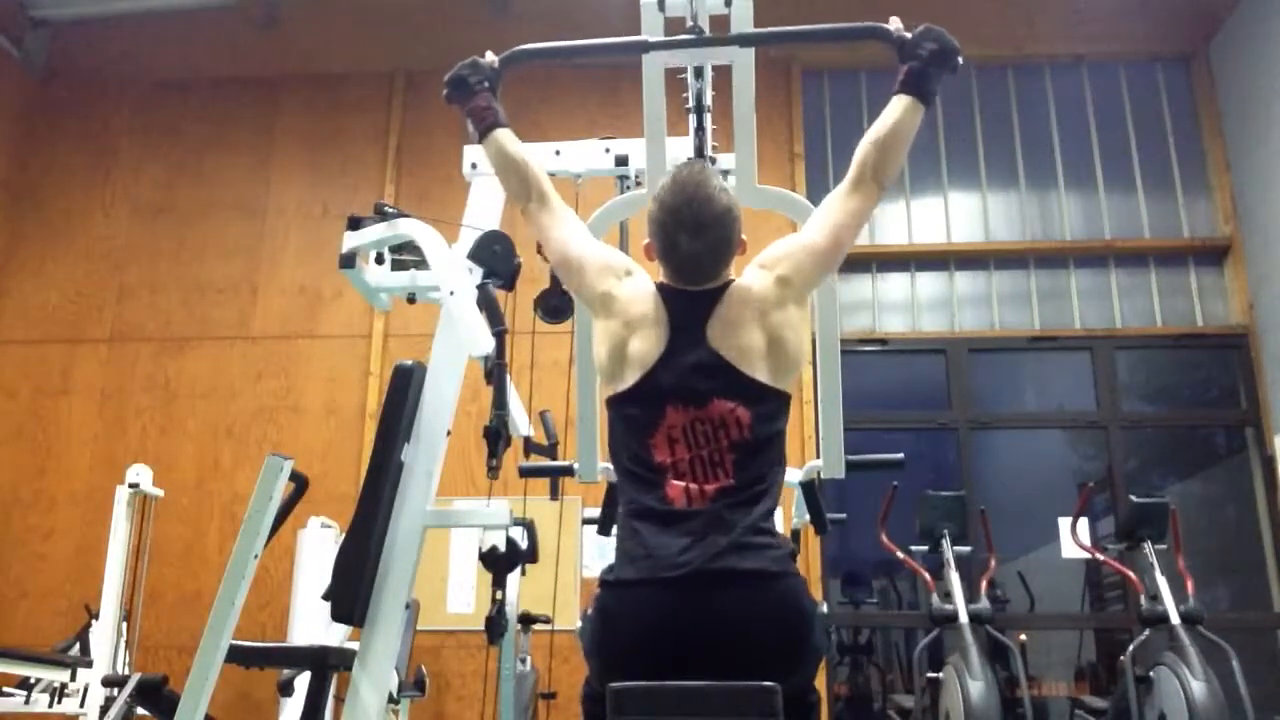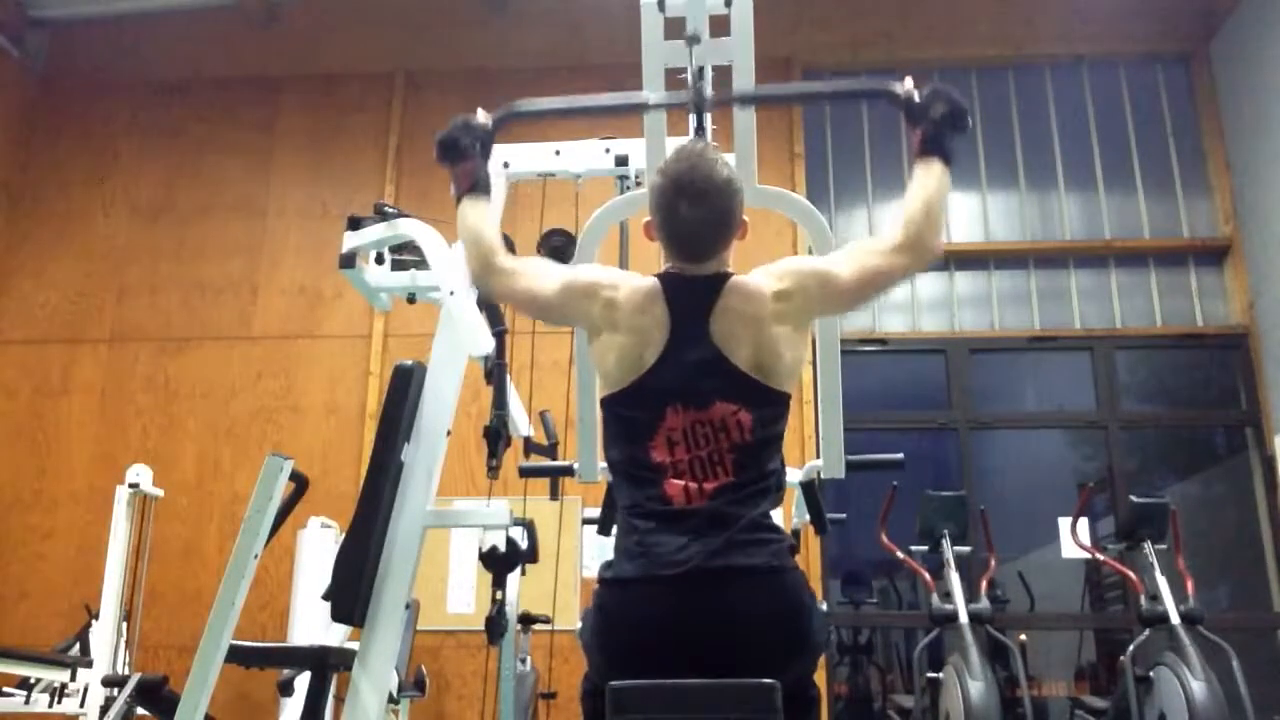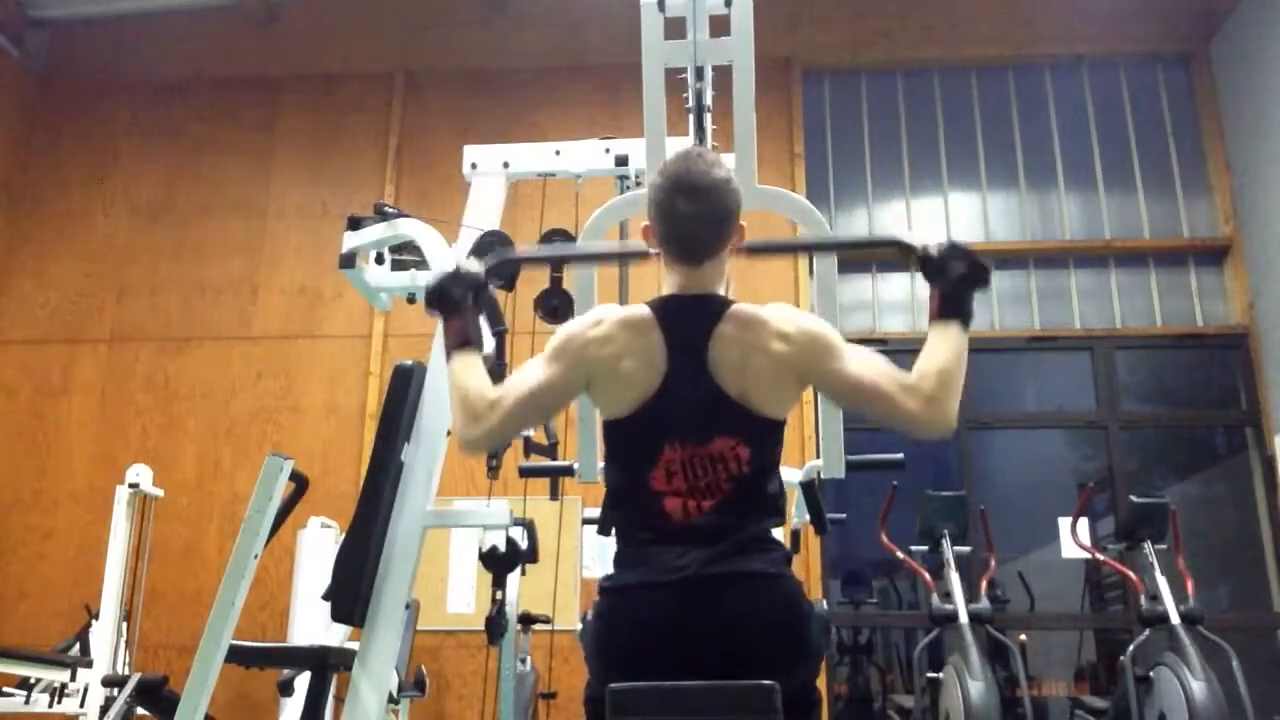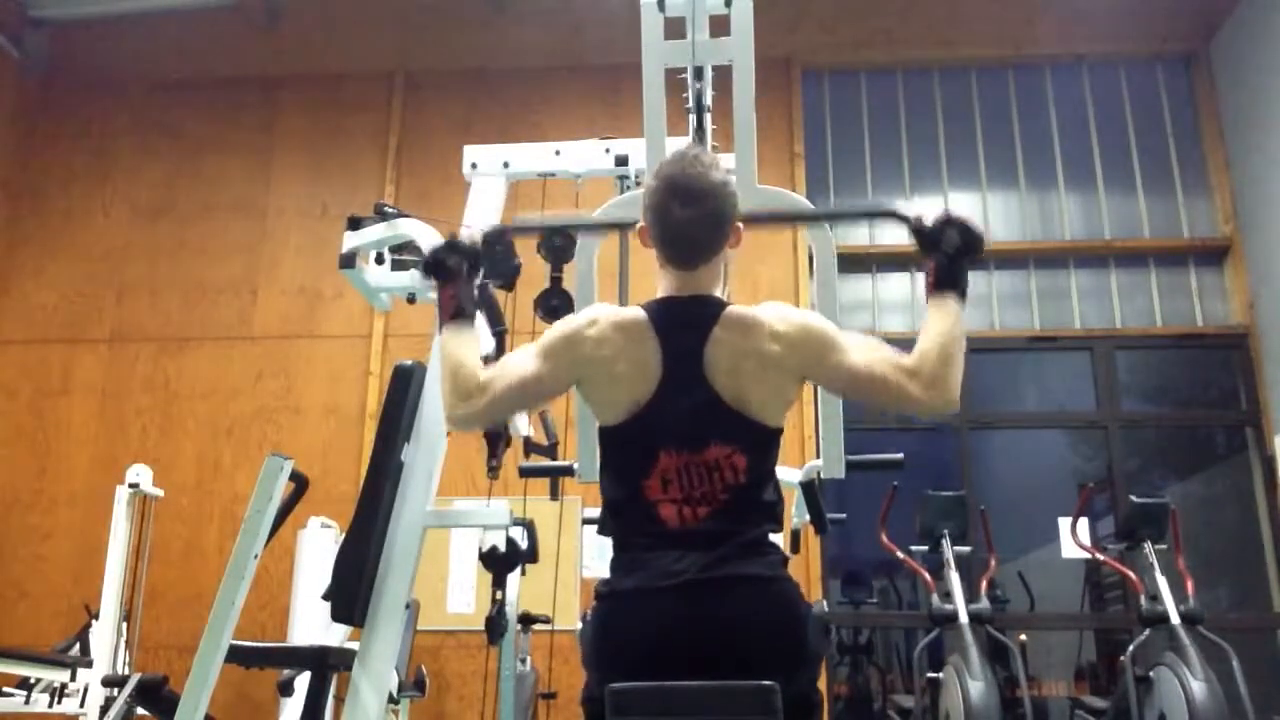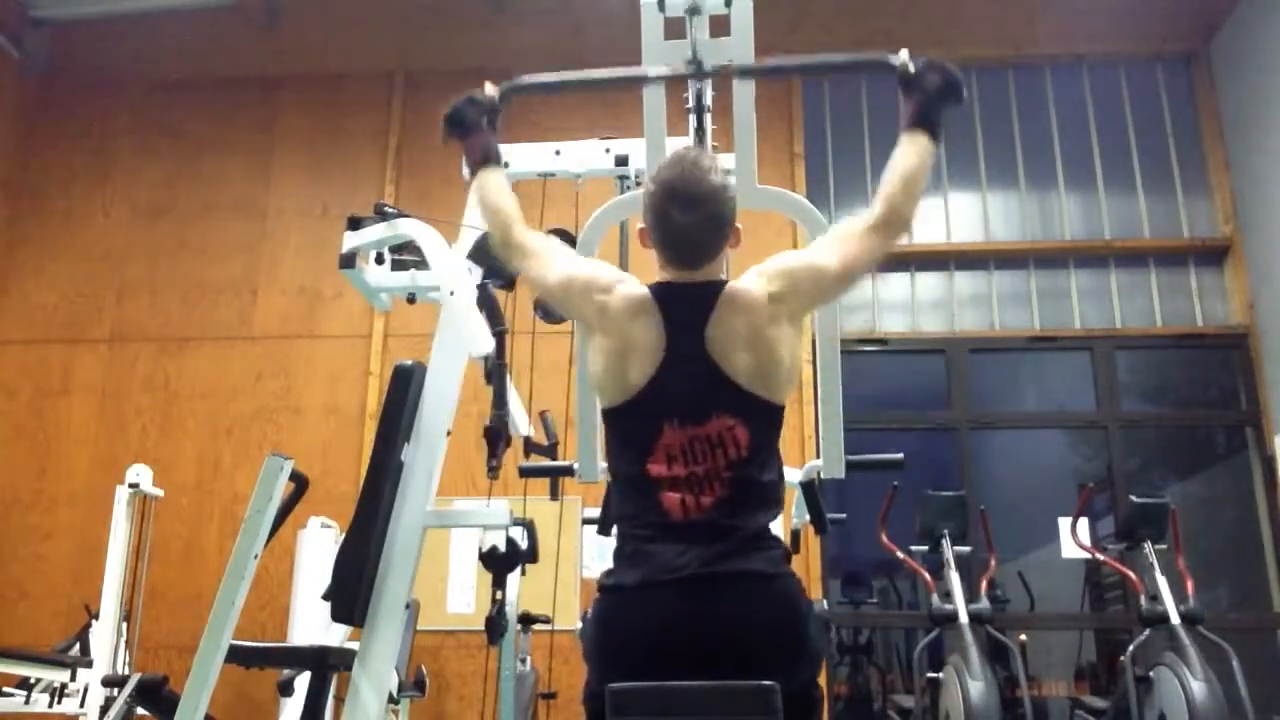
dt=0.4s
person 1, frame 1
left shoulder: (619, 303)
right shoulder: (774, 297)
left elbow: (538, 198)
right elbow: (865, 182)
left wrist: (483, 109)
right wrist: (915, 81)
left hip: (639, 607)
right hip: (761, 603)
person 1, frame 2
left shoulder: (609, 305)
right shoulder: (782, 300)
left elbow: (489, 267)
right elbow: (916, 245)
left wrist: (472, 173)
right wrist: (931, 142)
left hip: (637, 605)
right hip: (762, 600)
person 1, frame 3
left shoulder: (600, 338)
right shoulder: (785, 336)
left elbow: (477, 428)
right elbow: (931, 413)
left wrist: (461, 329)
right wrist: (949, 307)
left hip: (638, 616)
right hip: (760, 613)
person 1, frame 4
left shoulder: (596, 339)
right shoulder: (780, 337)
left elbow: (466, 404)
right elbow: (933, 387)
left wrist: (457, 304)
right wrist: (944, 284)
left hip: (635, 618)
right hip: (758, 613)
person 1, frame 5
left shoulder: (611, 312)
right shoulder: (772, 305)
left elbow: (514, 240)
right elbow: (887, 221)
left wrist: (480, 148)
right wrist: (921, 119)
left hip: (638, 609)
right hip: (759, 605)
